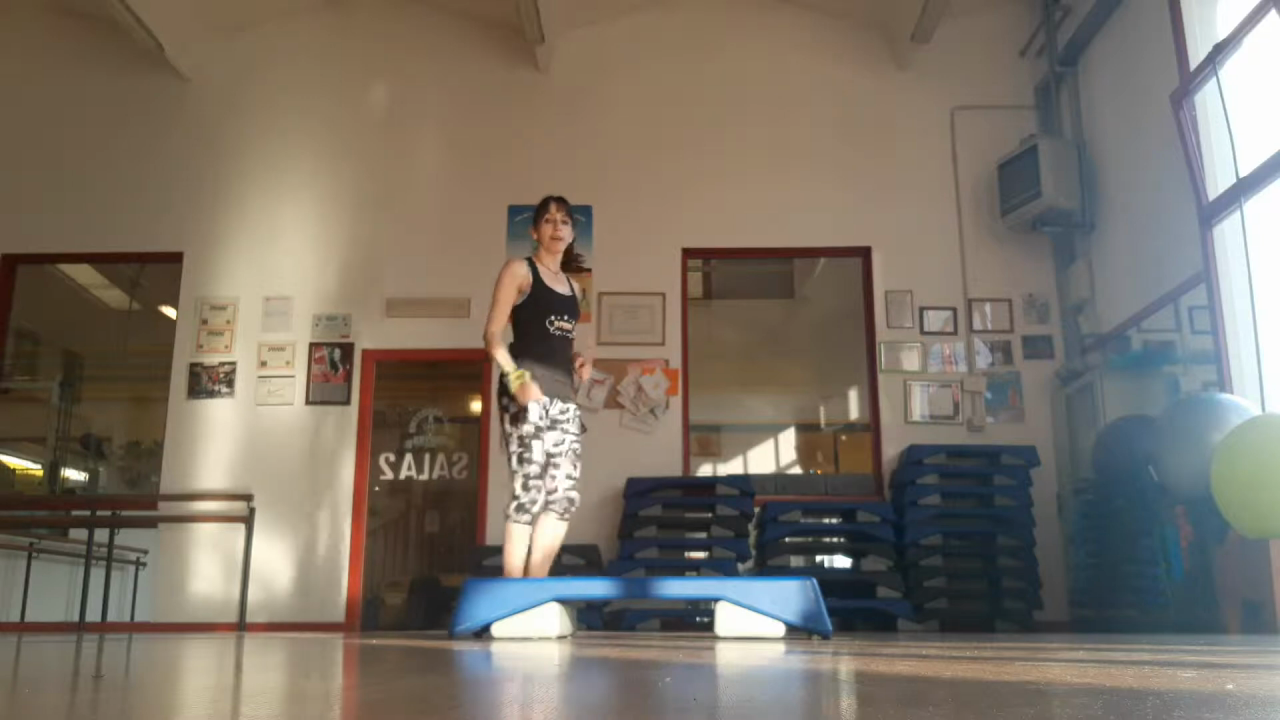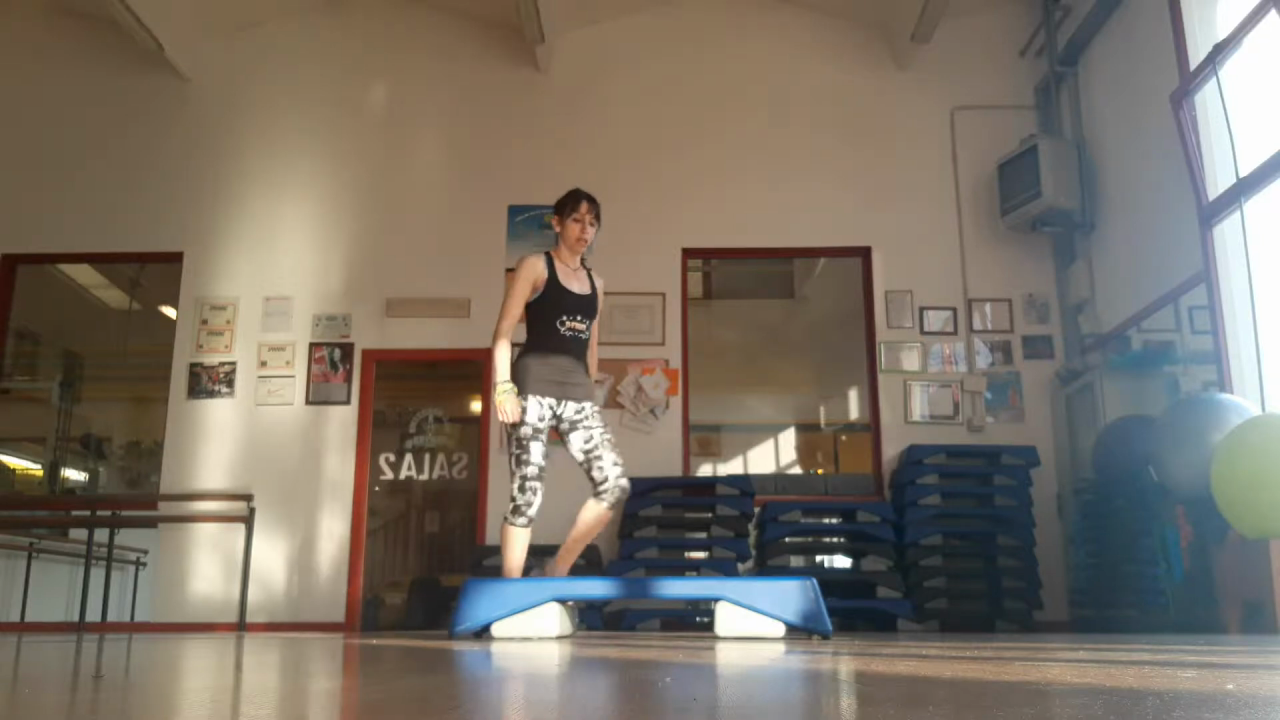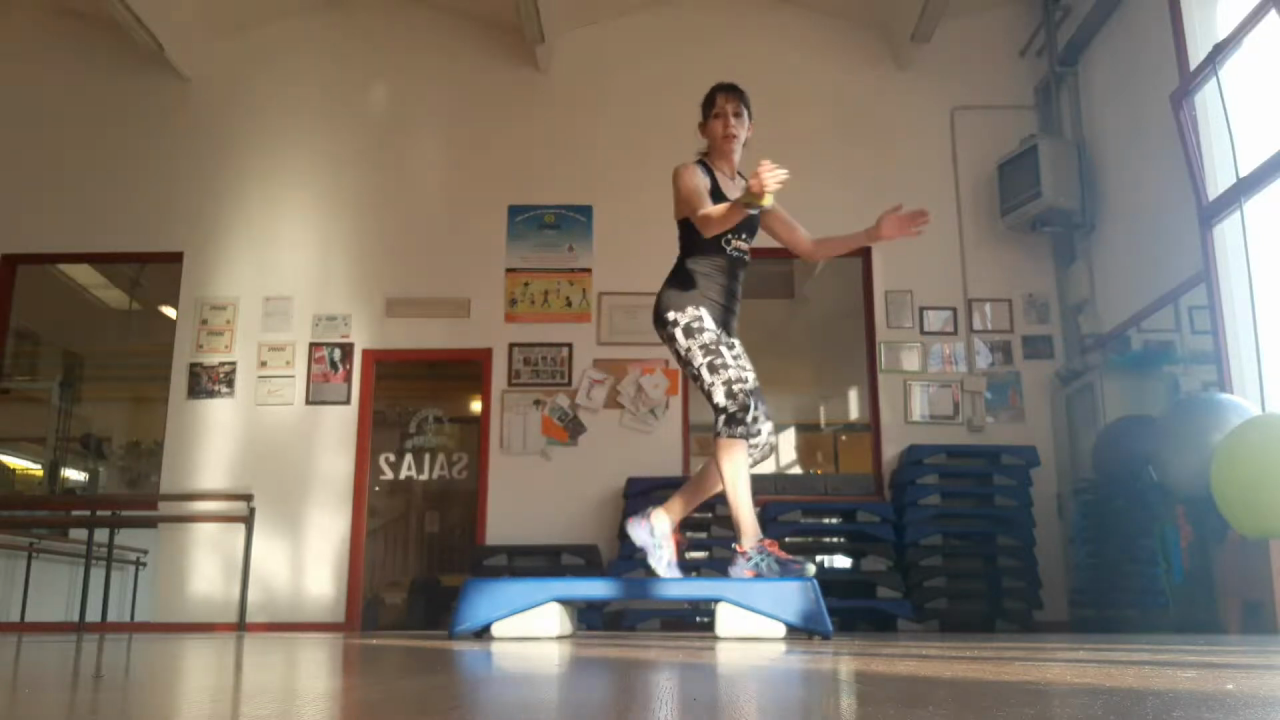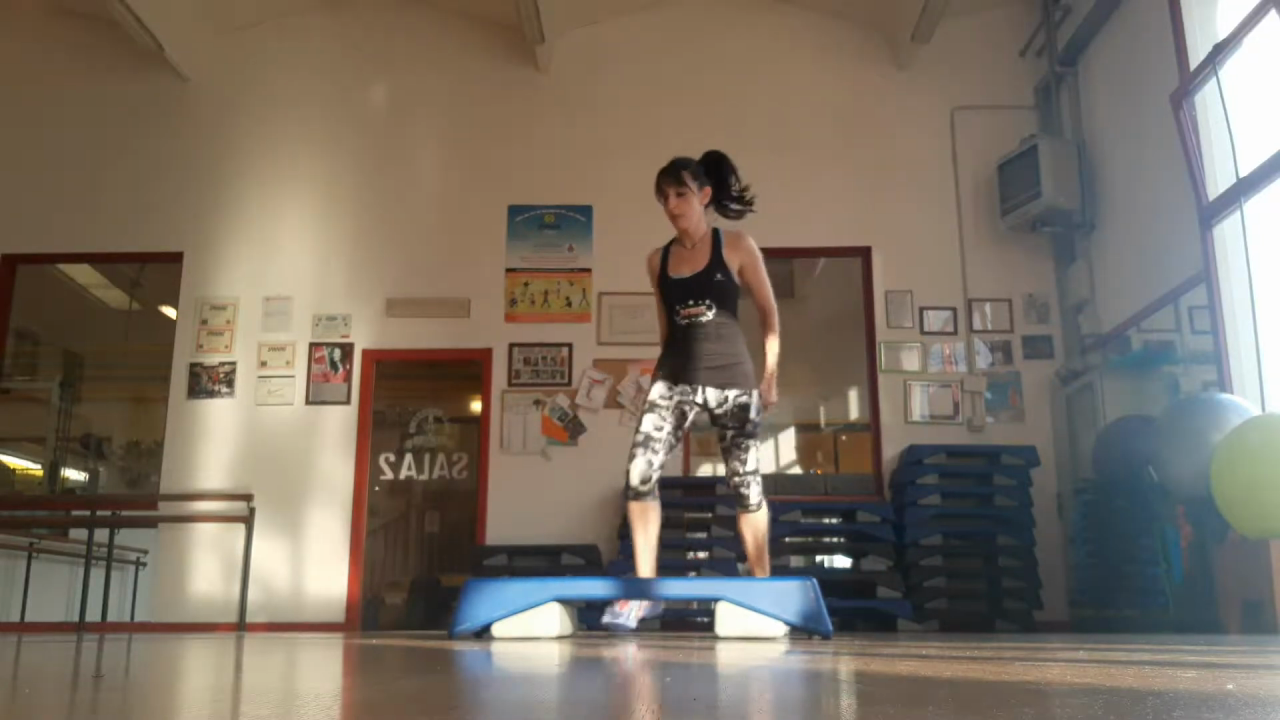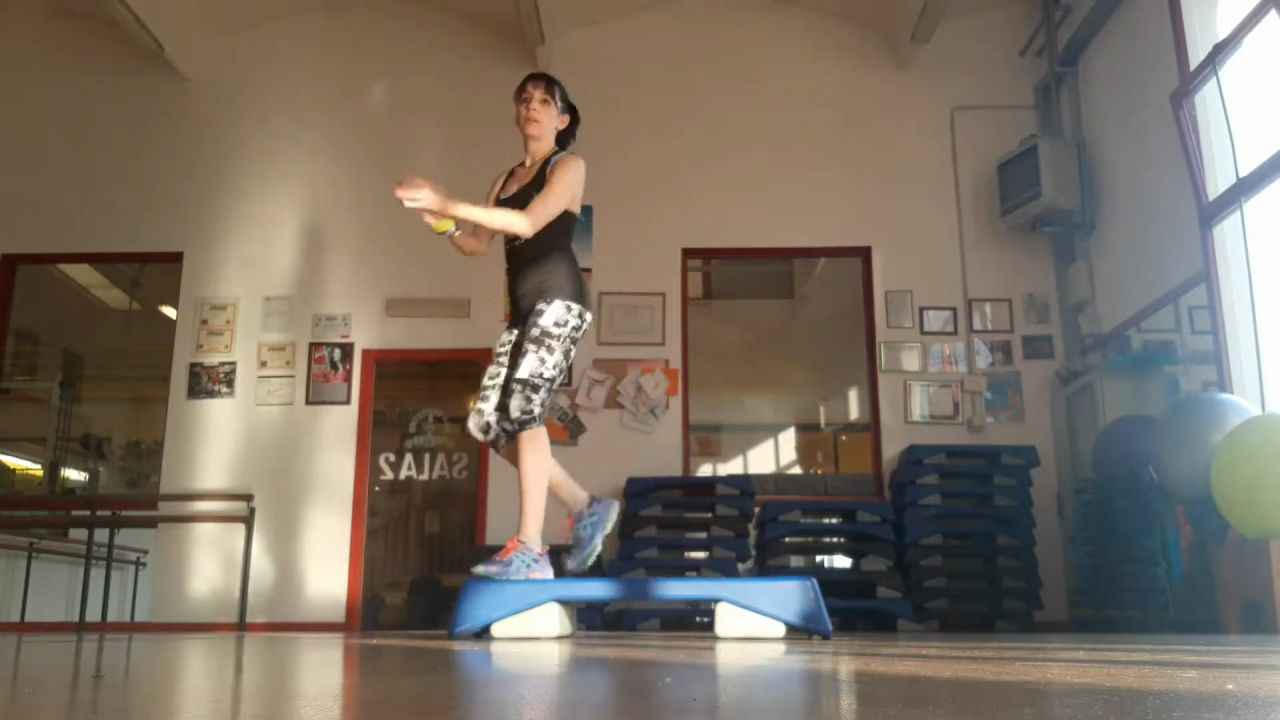
dt=1s
person 1, frame 1
left shoulder: (571, 286)
right shoulder: (519, 270)
right elbow: (493, 332)
left wrist: (583, 361)
right wrist: (517, 377)
left hip: (562, 393)
right hip: (523, 390)
left knee: (563, 494)
right knee: (528, 492)
person 1, frame 2
left shoulder: (594, 282)
right shoulder: (535, 266)
right elbow: (503, 332)
left wrist: (588, 393)
right wrist: (503, 385)
left hip: (578, 394)
right hip: (534, 388)
left knee: (614, 484)
right knee: (528, 493)
left ankle: (555, 573)
person 1, frame 3
left shoulder: (756, 190)
right shoulder: (690, 176)
left elbow: (810, 249)
right elbow: (707, 222)
left wrist: (874, 233)
right wrist: (749, 200)
left hip: (719, 319)
right hip: (685, 305)
left knee: (758, 437)
right knee: (738, 404)
left ankle: (659, 522)
right ankle: (750, 549)
person 1, frame 4
left shoulder: (737, 247)
right shoulder: (659, 259)
left elbow: (768, 314)
left wrist: (769, 377)
left hip: (729, 375)
right hip: (674, 378)
left knee: (745, 482)
right knee: (640, 473)
right ankle: (644, 591)
person 1, frame 5
left shoulder: (569, 166)
right shoulder: (506, 179)
left elbow: (528, 223)
right elbow: (476, 244)
left wrist: (449, 206)
right wrist: (442, 219)
left hip: (558, 302)
right hip: (524, 311)
left knee: (523, 408)
right knee: (486, 421)
left ankle: (530, 549)
right ankle: (583, 506)
